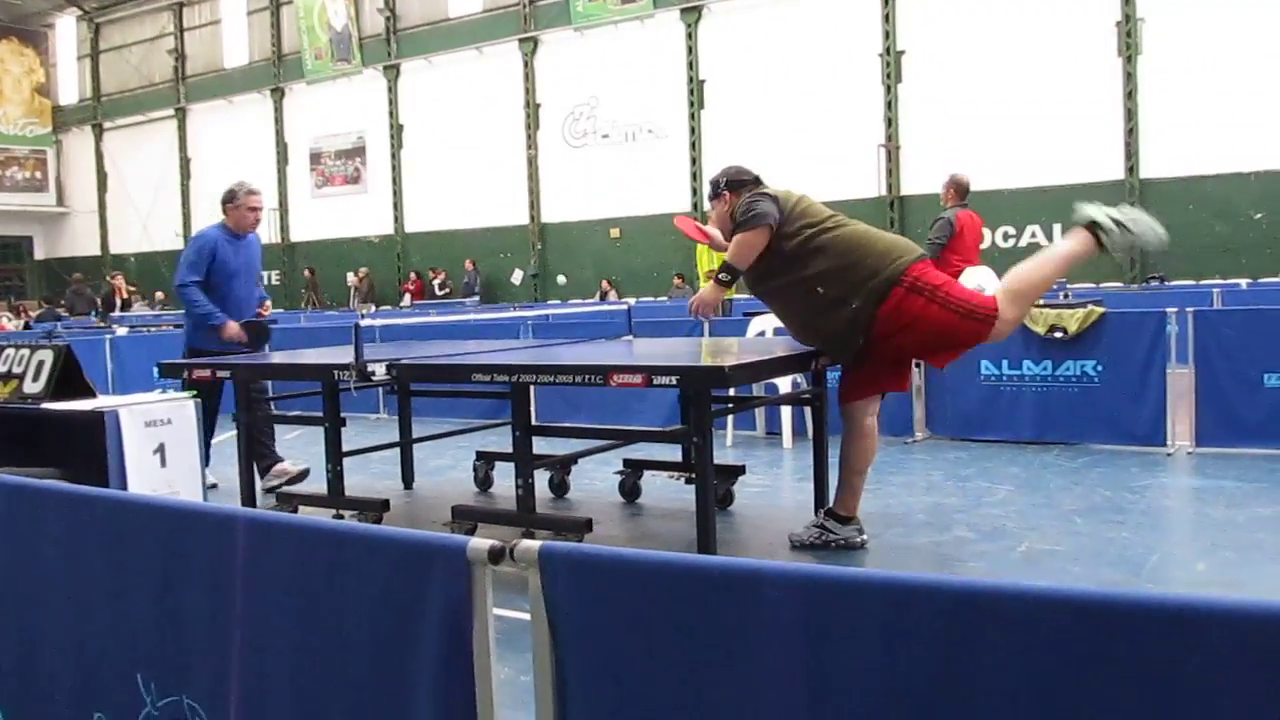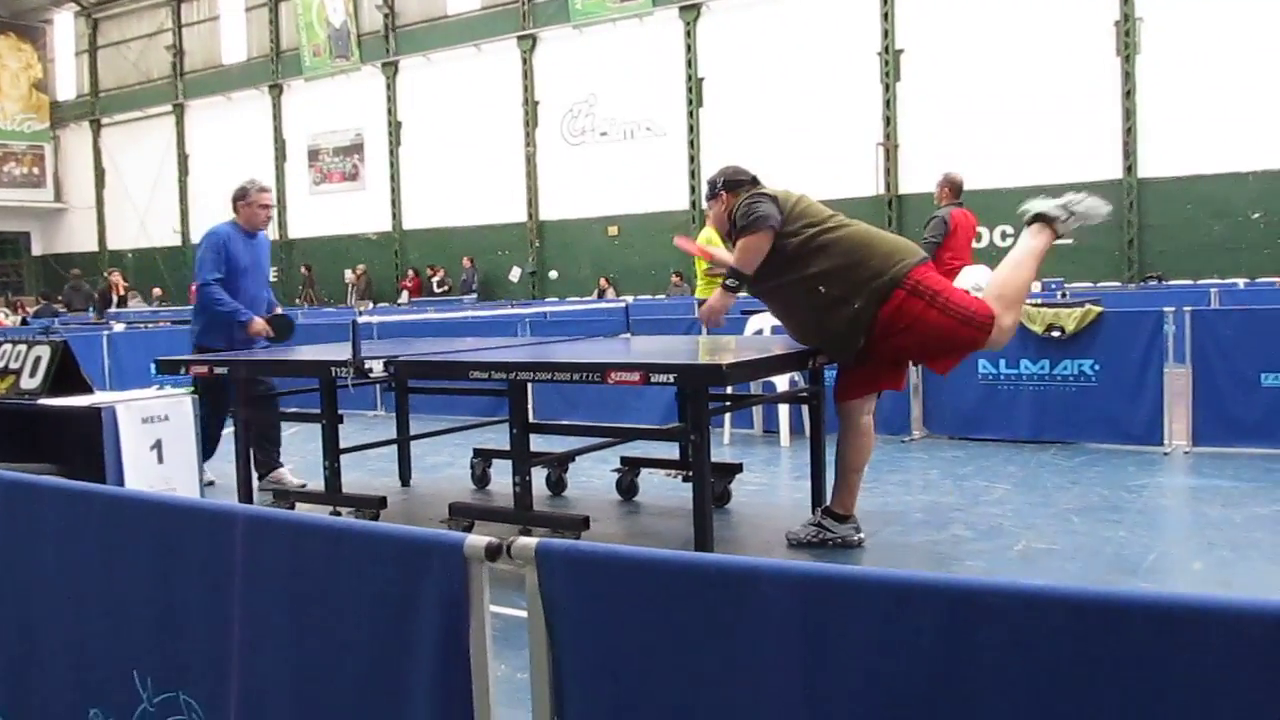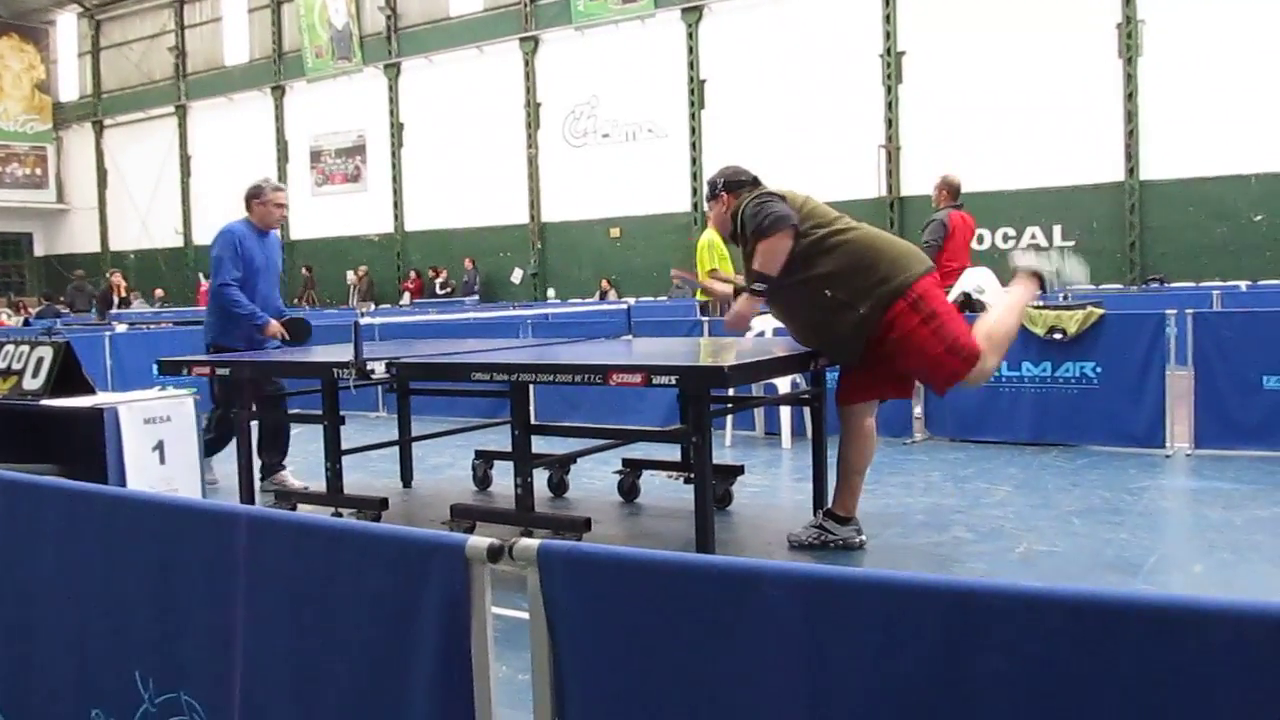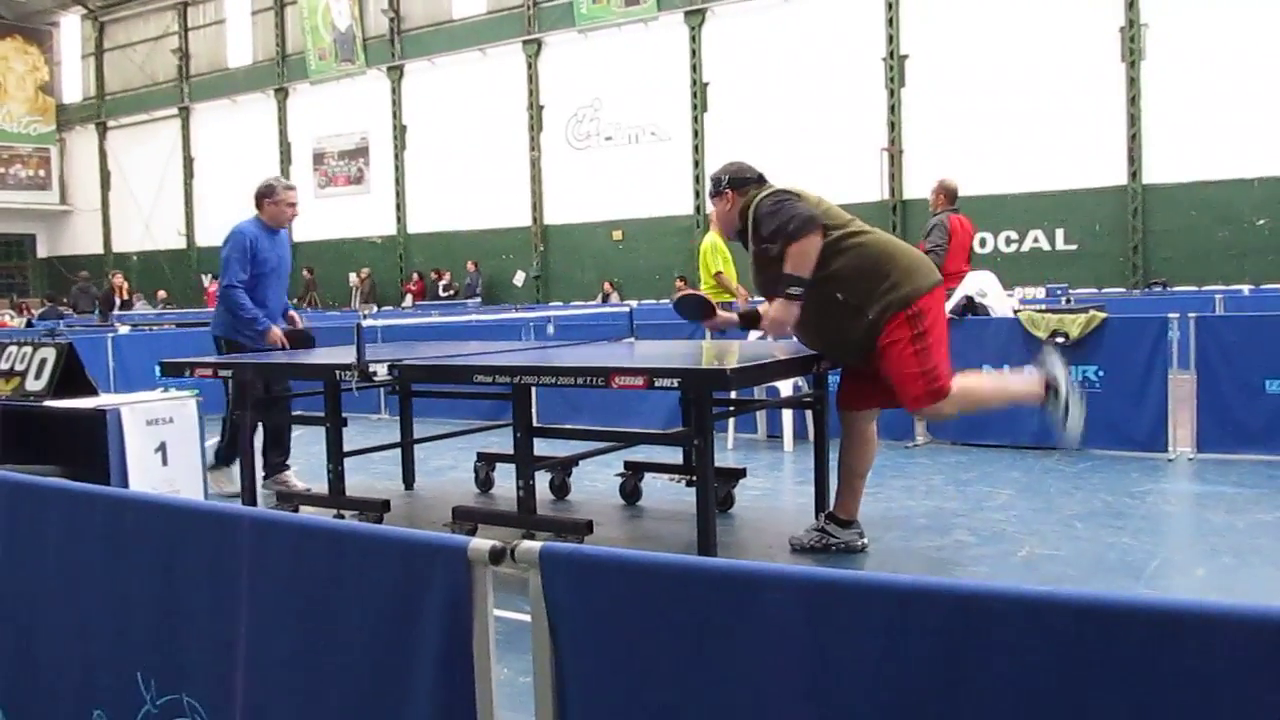
dt=0.1s
person 1, frame 1
left shoulder: (755, 208)
right shoulder: (774, 212)
left elbow: (764, 228)
left wrist: (721, 282)
right wrist: (728, 247)
left hip: (891, 287)
right hip: (871, 316)
left knee: (1001, 317)
right knee: (857, 408)
left ankle: (1092, 231)
right ankle: (842, 520)
person 1, frame 2
left shoulder: (753, 203)
right shoulder: (763, 209)
left elbow: (760, 229)
right elbow: (780, 271)
left wrist: (727, 288)
right wrist: (728, 263)
left hip: (891, 283)
right hip: (865, 311)
left knee: (994, 327)
right knee: (854, 408)
left ankle: (1044, 225)
right ankle: (839, 518)
person 1, frame 3
left shoulder: (755, 206)
right shoulder: (760, 218)
left elbow: (780, 230)
right elbow: (801, 289)
left wrist: (753, 293)
right wrist: (731, 294)
left hip: (891, 290)
right hip: (864, 313)
left knee: (974, 363)
right knee: (854, 410)
left ankle: (1031, 277)
right ankle: (841, 521)
person 1, frame 4
left shoulder: (767, 205)
right shoulder: (764, 231)
left elbow: (806, 231)
right elbow: (803, 300)
left wrist: (789, 297)
right wrist: (739, 318)
left hip: (899, 299)
right hip: (870, 319)
left knee: (933, 400)
right knee: (856, 413)
left ankle: (1043, 385)
right ankle: (843, 524)
person 2, frame 1
left shoulder: (253, 241)
right shoulder: (205, 241)
right elbow: (184, 287)
left wrist: (263, 300)
right wrist: (220, 321)
left hip: (246, 343)
right hip: (206, 344)
left knee: (257, 404)
right knee: (203, 411)
left ankle: (271, 467)
person 2, frame 2
left shoulder: (262, 241)
right shoulder: (218, 238)
right elbow: (207, 286)
left wrist: (272, 304)
right wrist: (246, 318)
left hip: (253, 342)
right hip: (215, 341)
left knee: (265, 405)
right knee: (210, 411)
left ankle: (270, 470)
person 2, frame 3
left shoulder: (273, 239)
right shoulder: (233, 236)
right elbow: (224, 288)
left wrist: (281, 314)
right wrist: (262, 321)
left hip: (262, 340)
right hip: (228, 339)
left knee: (274, 406)
right knee: (230, 409)
left ankle: (273, 471)
right ankle: (202, 457)
person 2, frame 4
left shoulder: (282, 236)
right shoulder: (244, 235)
right elbow: (231, 289)
left wrist: (286, 309)
right wrist: (264, 327)
left hip: (271, 339)
right hip: (238, 337)
left knee: (279, 405)
left ankle: (276, 471)
right ankle: (221, 466)
